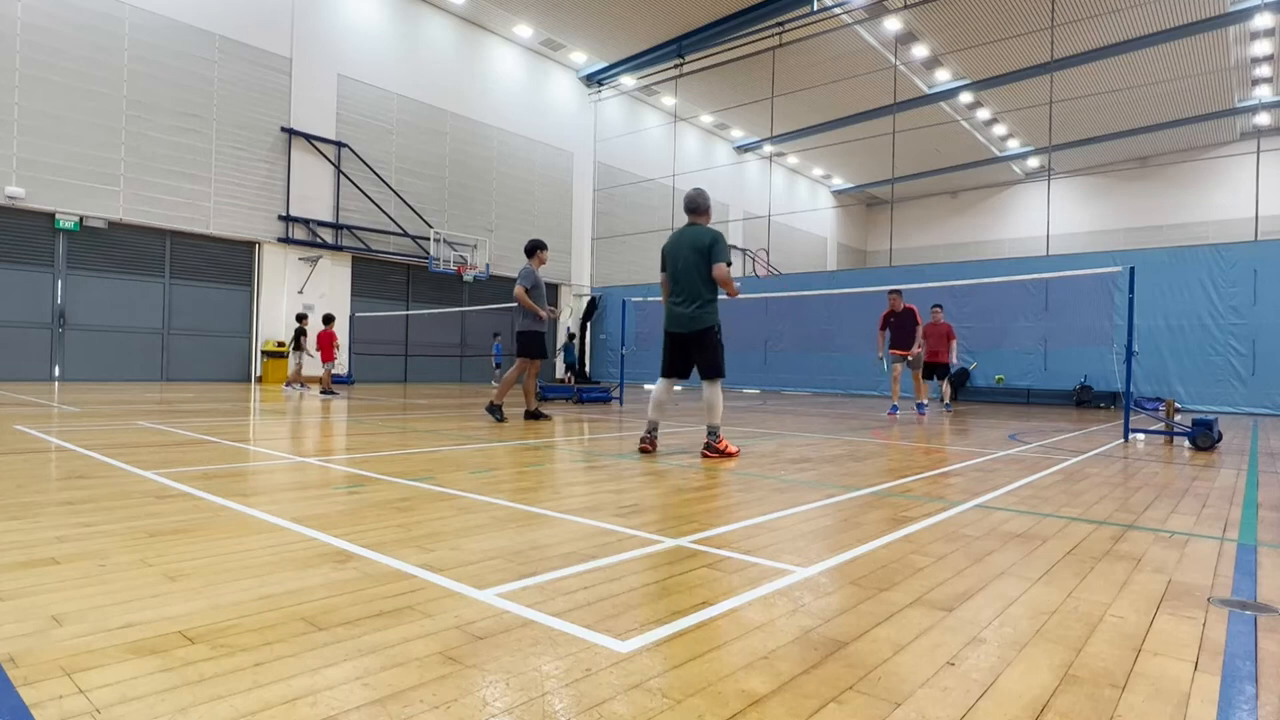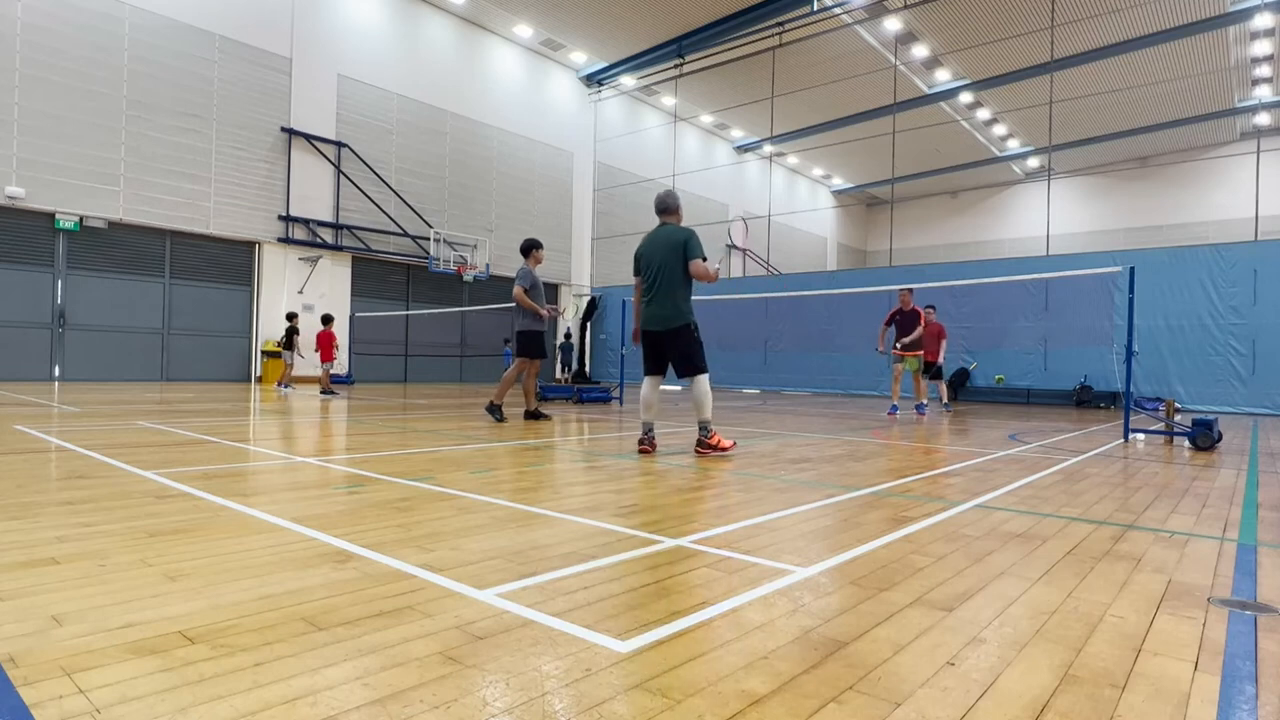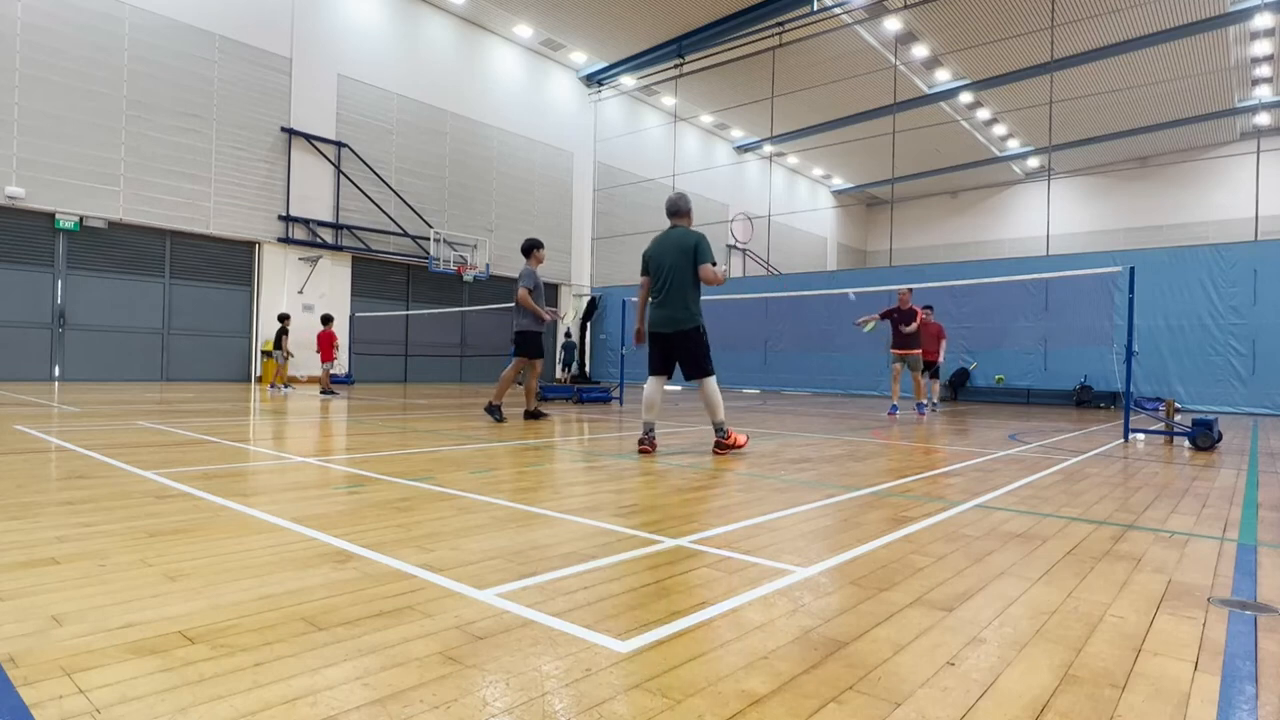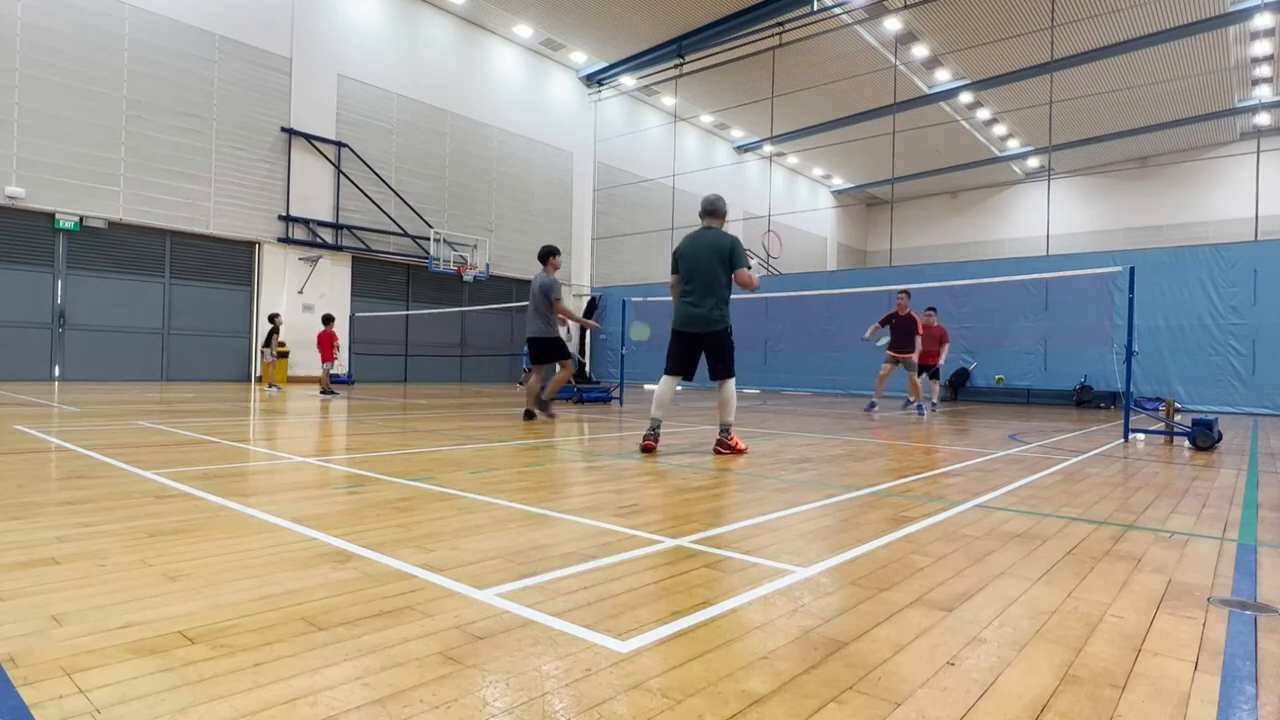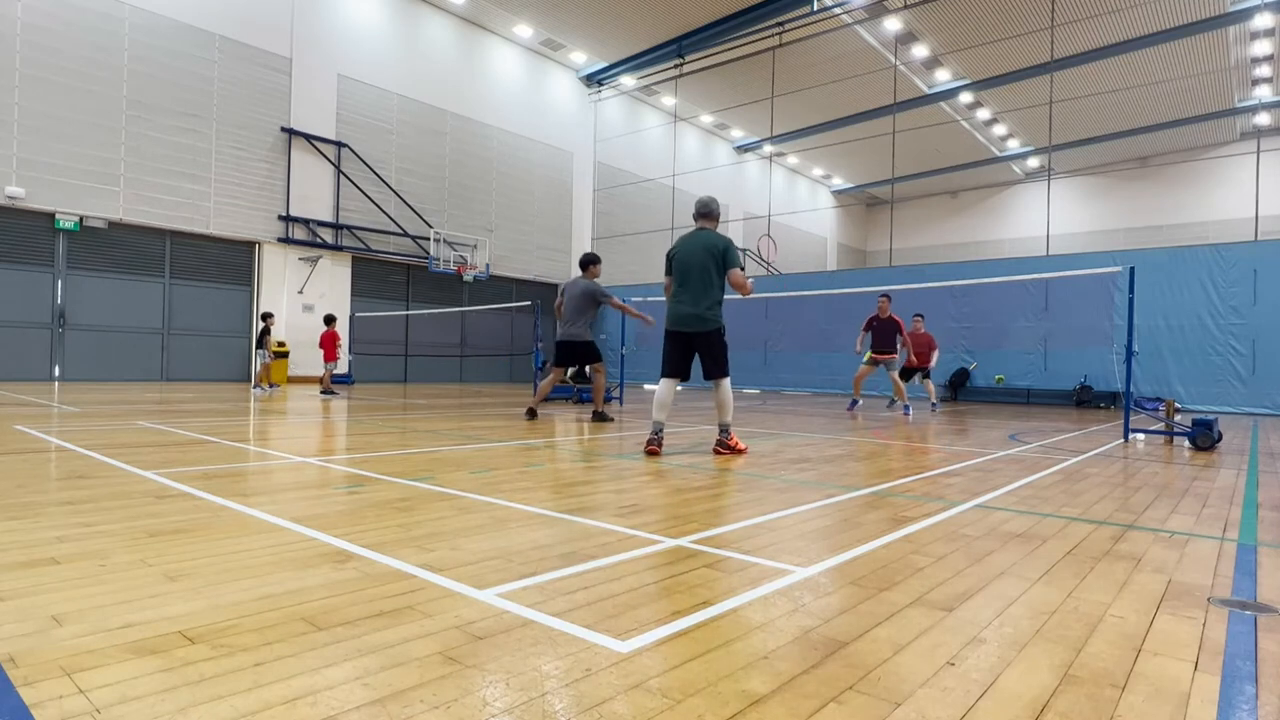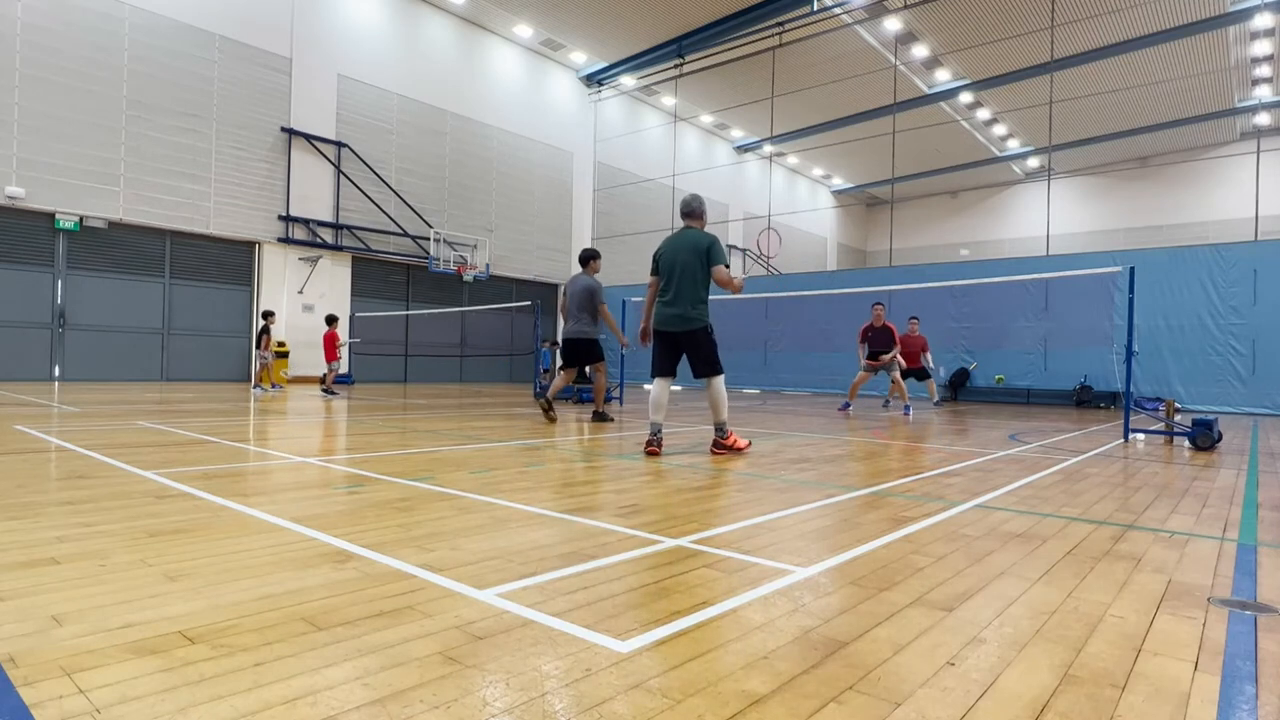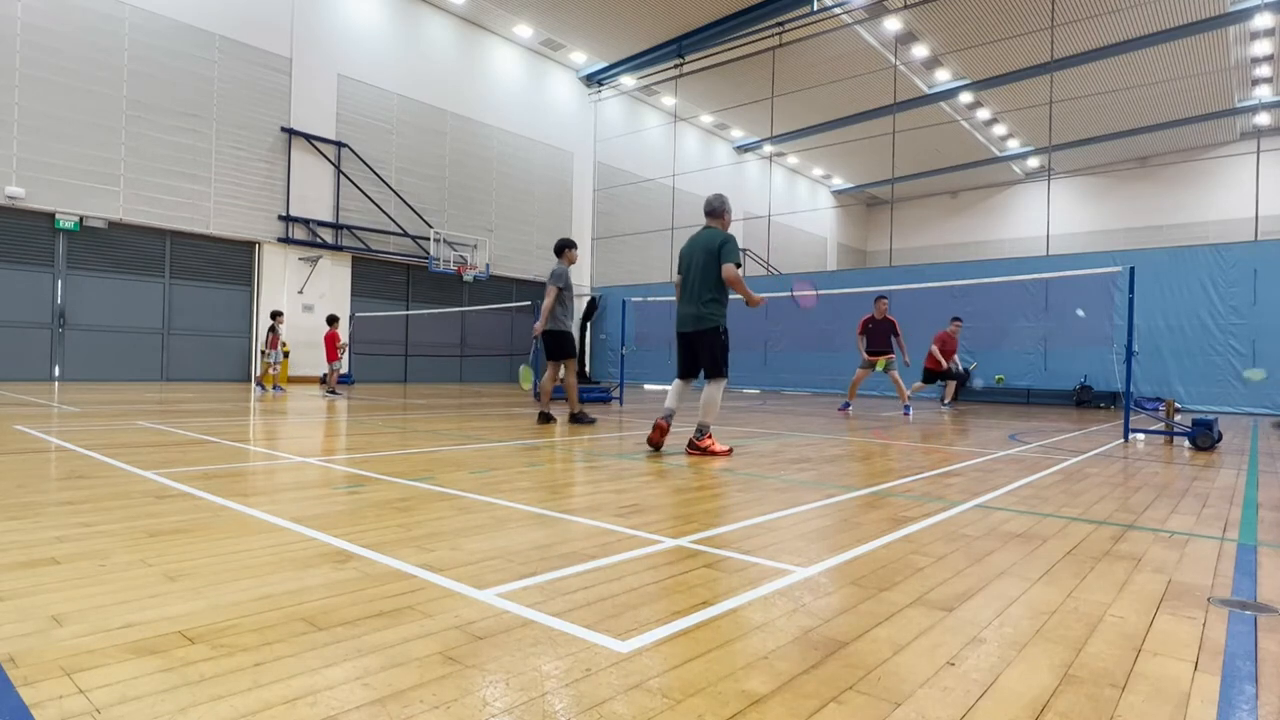
dt=0.4s
person 1, frame 1
left shoulder: (671, 241)
right shoulder: (713, 237)
right elbow: (720, 274)
right wrist: (732, 289)
left hip: (674, 321)
right hip: (703, 320)
left knee: (667, 378)
right knee: (711, 379)
left ankle: (650, 435)
right ankle: (713, 441)
person 1, frame 2
left shoulder: (644, 243)
right shoulder: (686, 236)
left elbow: (638, 286)
right elbow: (697, 271)
left wrist: (637, 322)
right wrist: (712, 274)
left hip: (650, 321)
right hip: (679, 319)
left knee: (652, 377)
right knee: (698, 374)
left ankle: (646, 436)
right ankle: (706, 436)
person 1, frame 3
left shoulder: (653, 245)
right shoulder: (696, 239)
left elbow: (644, 287)
right elbow: (706, 276)
left wrist: (639, 323)
right wrist: (720, 277)
left hip: (657, 323)
right hip: (688, 322)
left knee: (655, 378)
right knee: (705, 377)
left ankle: (647, 436)
right ankle: (723, 436)
person 1, frame 4
left shoulder: (684, 243)
right shoulder: (730, 242)
left elbow: (675, 285)
right elbow: (743, 280)
right wrist: (755, 282)
left hip: (683, 322)
right hip: (716, 322)
left knee: (671, 375)
right knee: (726, 378)
left ankle: (652, 432)
right ankle: (725, 438)
person 1, frame 5
left shoulder: (677, 245)
right shoulder: (723, 243)
right elbow: (736, 280)
right wrist: (747, 288)
left hip: (676, 322)
right hip: (708, 322)
left knee: (669, 378)
right knee: (721, 378)
left ankle: (655, 435)
right ankle: (725, 438)
person 1, frame 6
left shoulder: (665, 244)
right shoulder: (708, 241)
left elbow: (652, 286)
right elbow: (720, 277)
left wrist: (645, 321)
right wrist: (735, 285)
left hip: (663, 322)
right hip: (694, 321)
left knee: (662, 378)
right knee: (714, 375)
left ankle: (654, 436)
right ankle: (723, 436)
person 1, frame 7
left shoulder: (689, 243)
right shoulder: (725, 239)
right elbow: (729, 275)
right wrist: (749, 296)
left hip: (685, 320)
right hip: (710, 320)
left knee: (684, 377)
right knee: (716, 378)
left ankle: (663, 420)
right ankle: (700, 438)
person 2, frame 1
left shoulder: (535, 273)
right shoulder: (529, 271)
right elbow: (518, 293)
left wrist: (545, 310)
right wrist: (539, 311)
left hip: (537, 329)
right hip: (529, 328)
left knee: (533, 369)
right knee: (521, 366)
left ankle: (531, 409)
right ankle: (495, 403)
person 2, frame 2
left shoulder: (531, 273)
right shoulder: (526, 271)
right elbow: (517, 294)
left wrist: (545, 308)
right wrist: (539, 310)
left hip: (536, 328)
right hip: (528, 328)
left knee: (533, 369)
right knee: (520, 365)
left ankle: (531, 409)
right ankle: (495, 403)
person 2, frame 3
left shoulder: (531, 273)
right shoulder: (529, 272)
right elbow: (522, 297)
left wrist: (544, 310)
right wrist: (541, 313)
left hip: (533, 329)
right hip: (527, 328)
left knee: (535, 368)
right knee: (517, 365)
left ankle: (531, 409)
right ankle: (494, 404)
person 2, frame 4
left shoulder: (538, 279)
right shoulder: (551, 281)
right elbow: (560, 308)
left wrist: (556, 318)
right wrist: (584, 322)
left hip: (533, 334)
right hip: (547, 334)
left knee: (537, 373)
right knee: (568, 367)
left ankle: (530, 409)
right ankle: (544, 399)
person 2, frame 5
left shoulder: (569, 284)
right shoulder: (594, 288)
left elbow: (557, 307)
right elbow: (620, 306)
right wrist: (643, 317)
left hip: (563, 338)
right hip: (581, 338)
left knee: (555, 375)
right knee: (599, 371)
left ankle: (532, 408)
right ankle: (598, 412)
person 2, frame 6
left shoulder: (571, 282)
right shoulder: (594, 285)
left elbow: (562, 308)
right elbow: (604, 314)
right wrist: (620, 336)
left hip: (569, 335)
right hip: (586, 336)
left knee: (567, 374)
right knee: (600, 370)
left ankle: (547, 398)
right ankle: (599, 411)
person 2, frame 7
left shoulder: (559, 271)
right shoulder: (561, 271)
right elbow: (549, 297)
right wrist: (542, 321)
left hip: (551, 329)
right hip: (559, 329)
left knee: (553, 370)
right knee: (571, 369)
left ankle: (544, 412)
right ankle: (576, 412)
